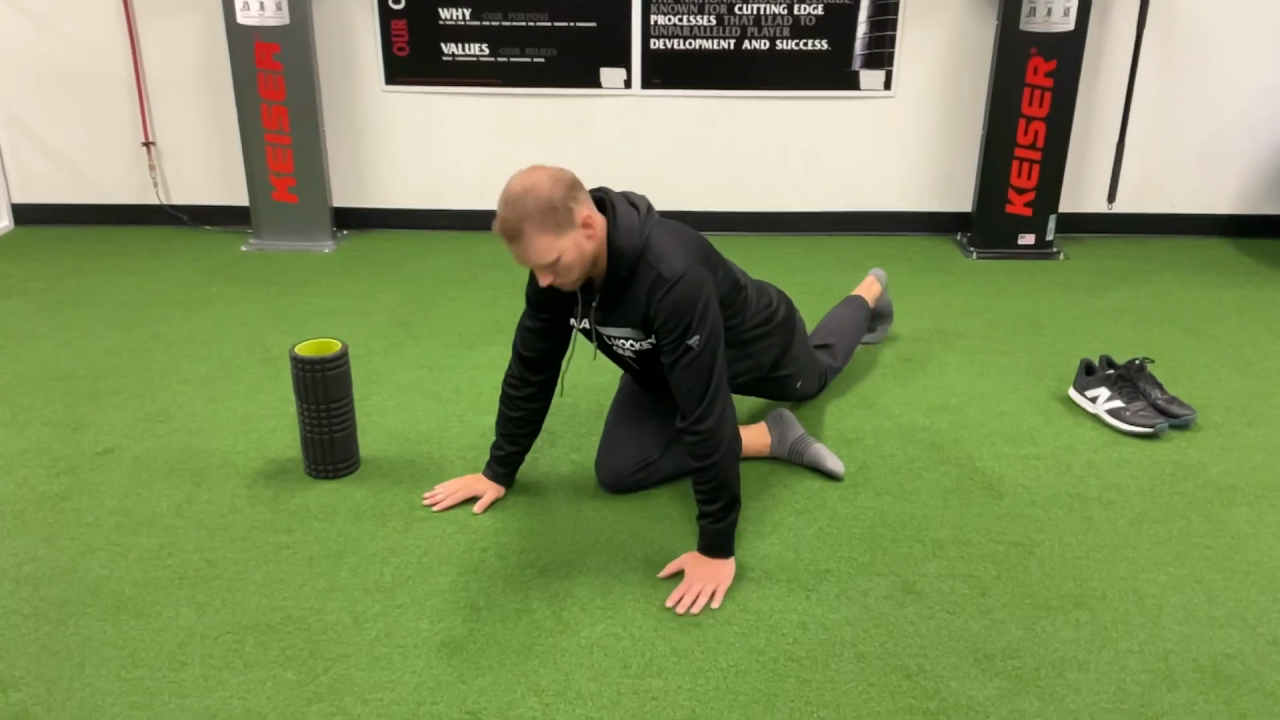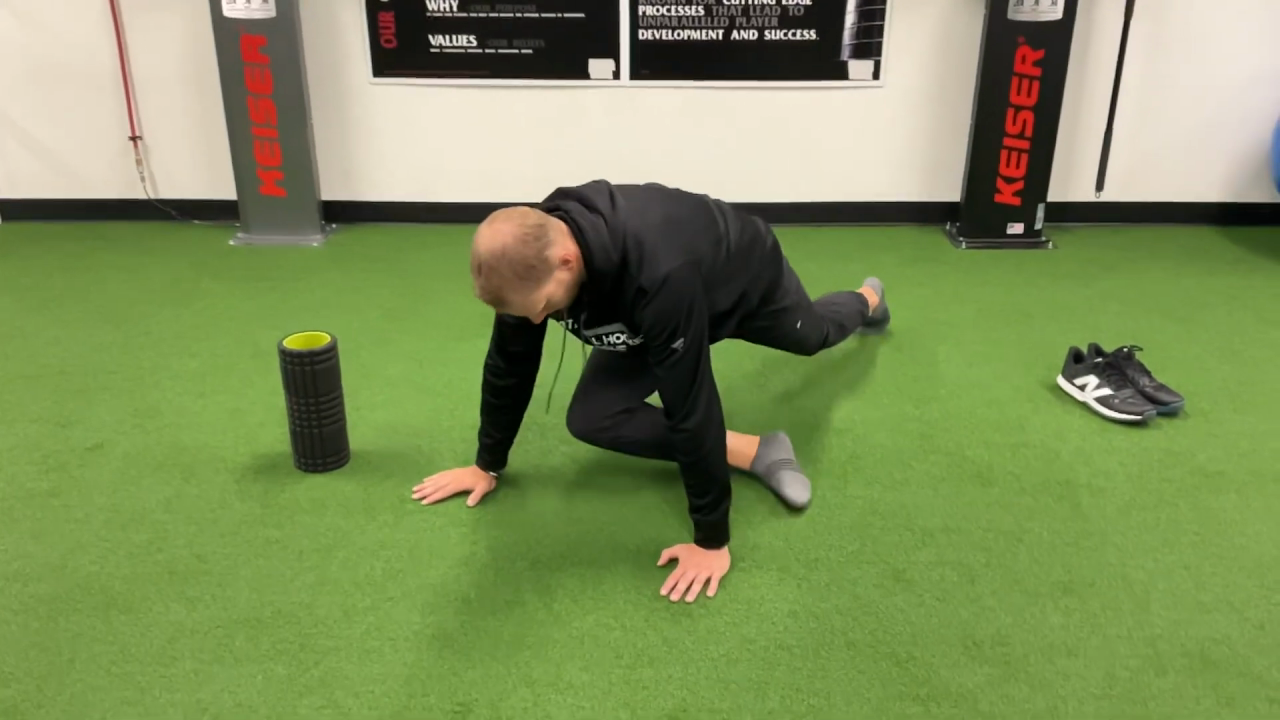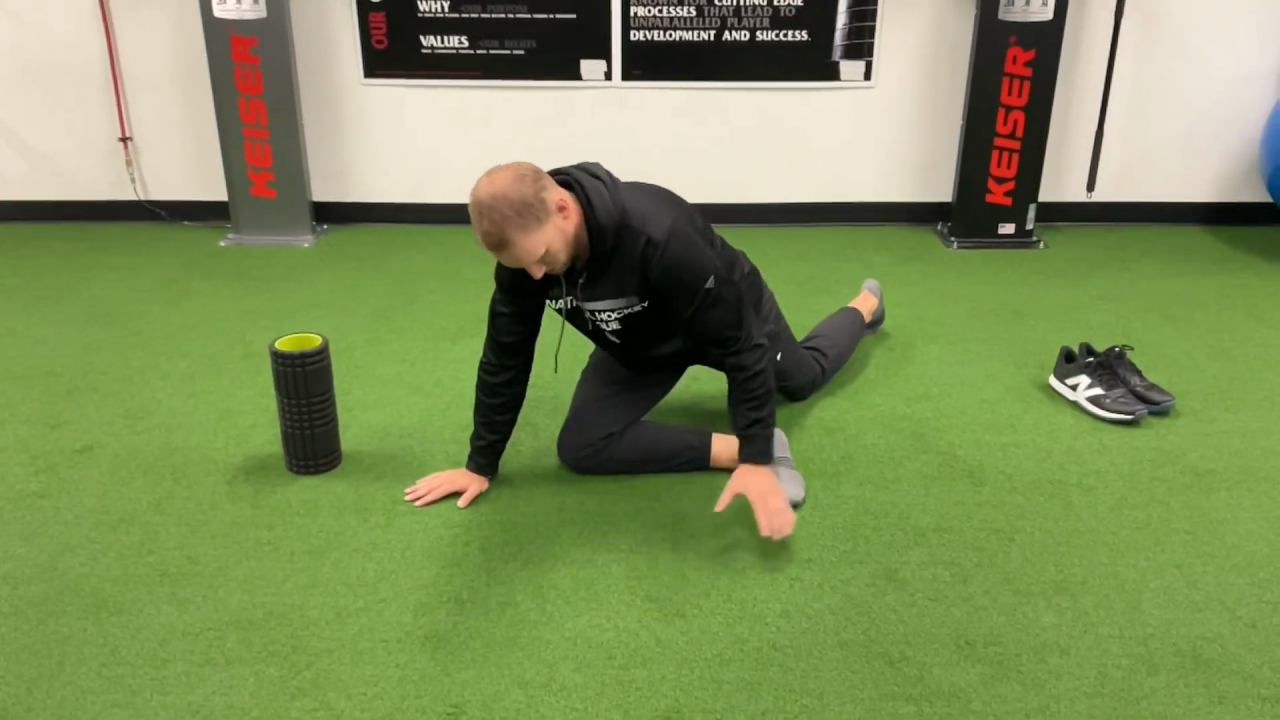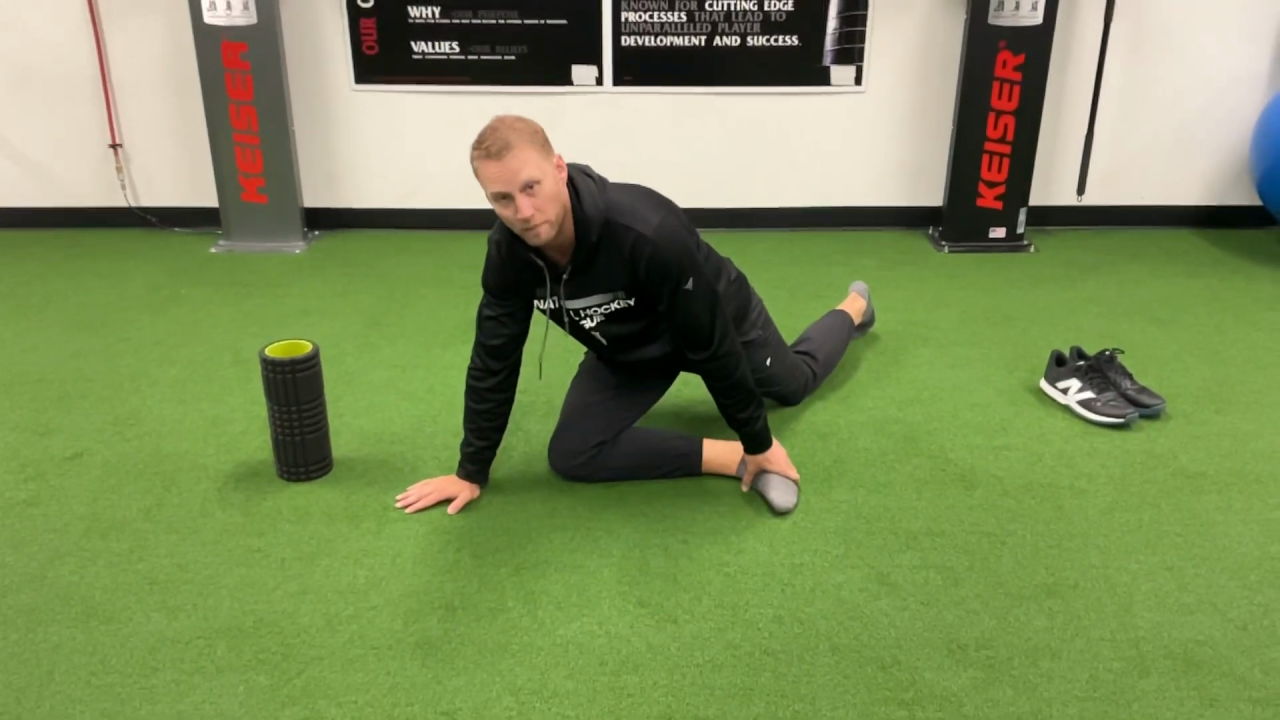
dt=0.7s
person 1, frame 1
left shoulder: (673, 275)
right shoulder: (554, 257)
left elbow: (704, 410)
right elbow: (531, 370)
left wrist: (716, 547)
right wrist: (498, 472)
left hip: (758, 346)
left knee: (817, 371)
right knee: (617, 471)
left ankle: (868, 294)
right ankle: (769, 437)
person 1, frame 2
left shoulder: (659, 273)
right shoulder: (529, 257)
left elbow: (690, 405)
right elbow: (509, 363)
left wrist: (711, 539)
right wrist: (487, 464)
left hip: (746, 275)
left knee: (812, 333)
right knee: (590, 417)
left ankle: (867, 301)
right ankle: (754, 454)
person 1, frame 3
left shoulder: (658, 235)
right shoulder: (524, 248)
left elbow: (739, 343)
right elbow: (506, 357)
left wrist: (757, 460)
right wrist: (482, 466)
left hip: (728, 319)
right hip: (639, 341)
left knee: (801, 379)
right knee: (581, 448)
left ankle: (862, 305)
right ankle: (728, 448)
person 1, frame 4
left shoulder: (648, 233)
right shoulder: (509, 251)
left elbow: (712, 345)
right elbow: (494, 361)
left wrist: (759, 443)
right wrist: (471, 472)
left hip: (720, 319)
right hip: (627, 348)
left knee: (794, 384)
right knee: (572, 455)
left ankle: (852, 307)
right ankle: (732, 459)
